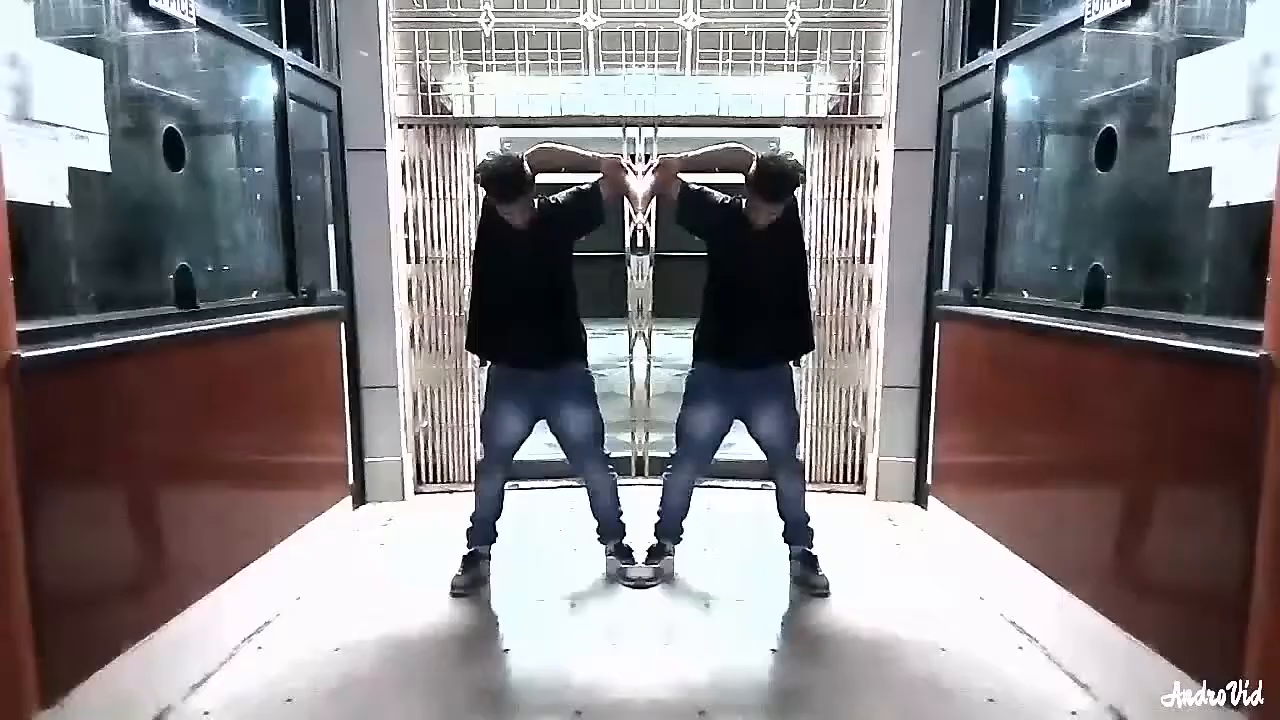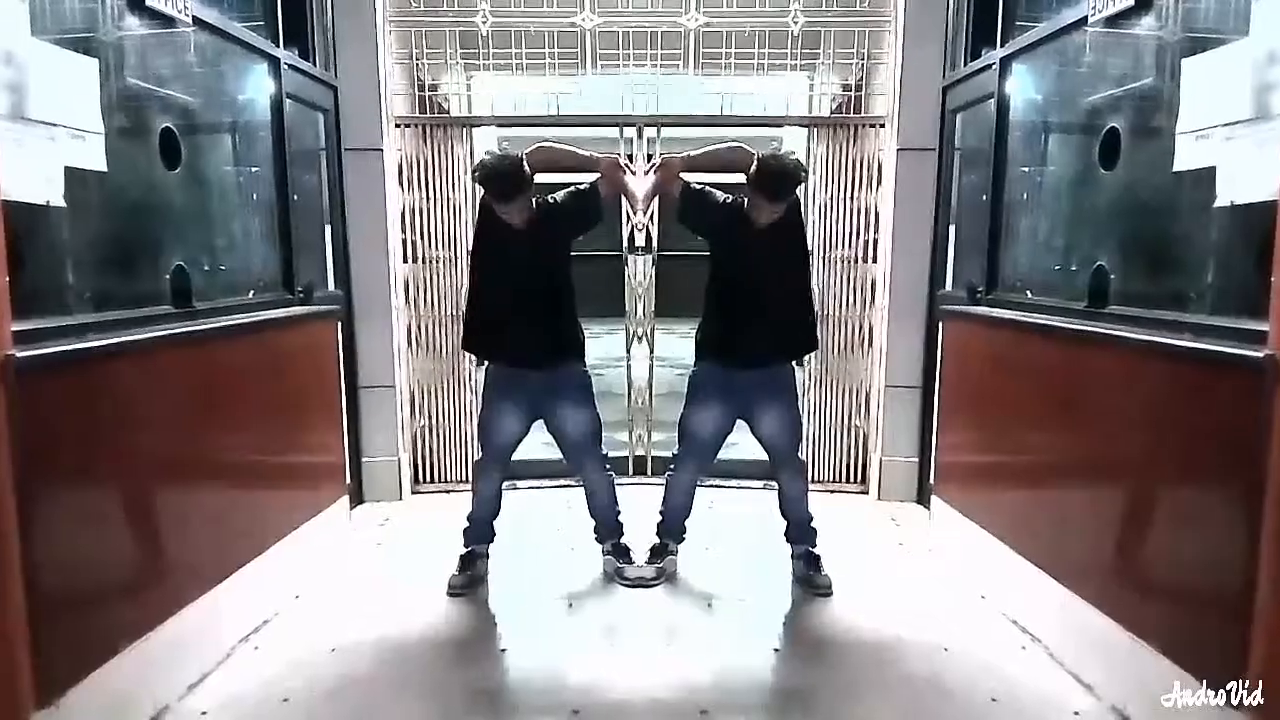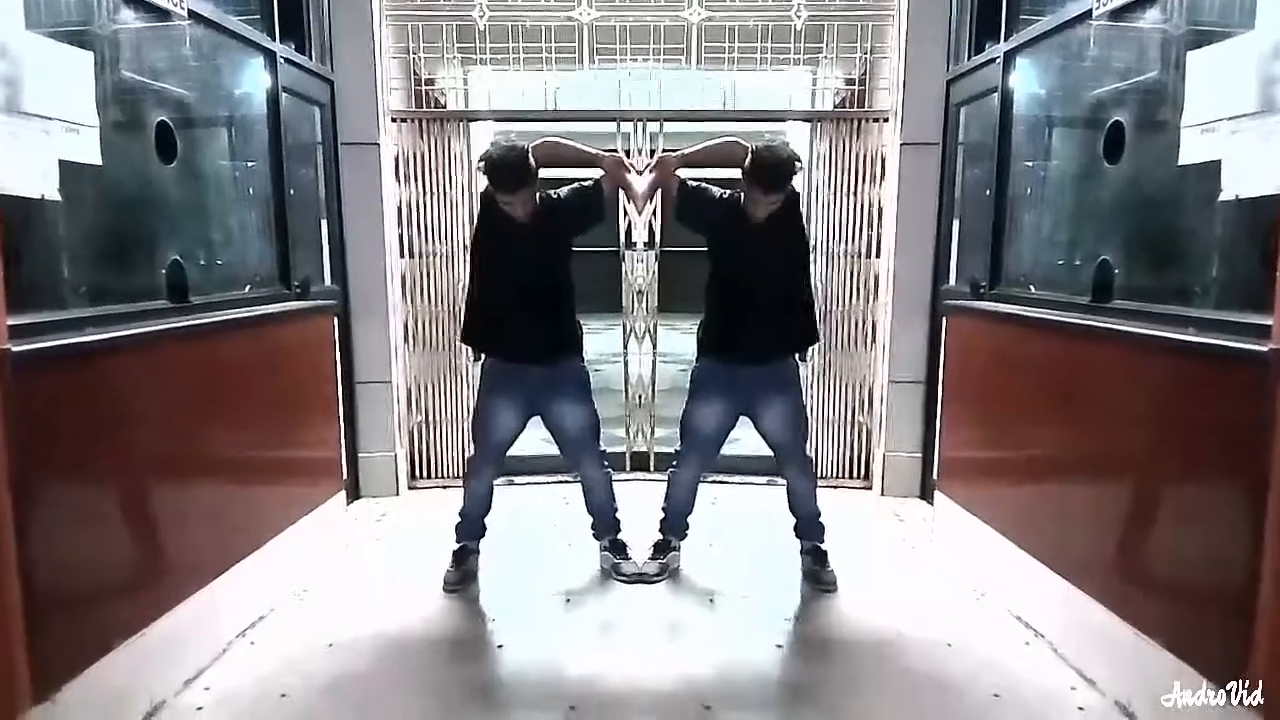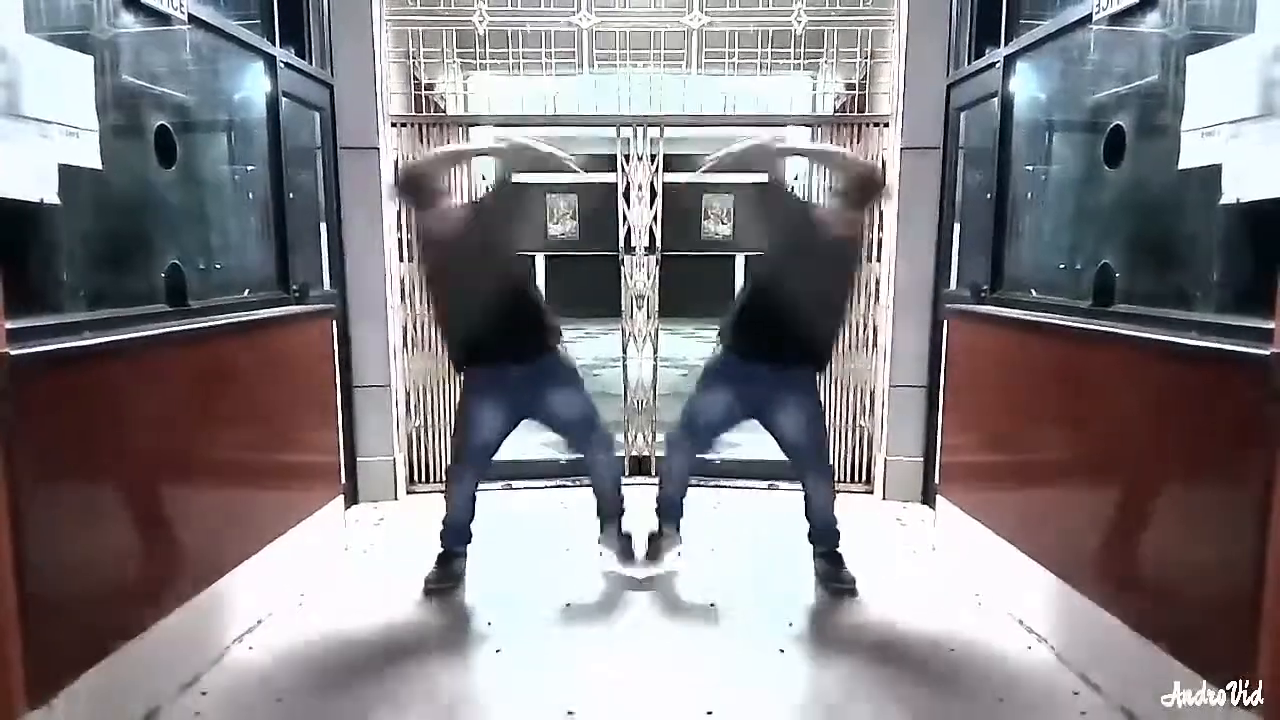
dt=0.5s
person 1, frame 1
left shoulder: (559, 214)
right shoulder: (490, 215)
left elbow: (614, 184)
right elbow: (536, 155)
left wrist: (607, 166)
right wrist: (597, 161)
left hip: (566, 370)
right hip: (510, 373)
left knee: (595, 465)
right knee: (493, 466)
left ankle: (615, 546)
right ankle: (478, 553)
person 1, frame 2
left shoulder: (557, 213)
right shoulder: (488, 215)
left elbow: (611, 183)
right elbow: (535, 154)
left wrist: (604, 165)
right wrist: (594, 160)
left hip: (564, 370)
right hip: (507, 372)
left knee: (592, 464)
right knee: (490, 466)
left ankle: (613, 545)
right ankle: (475, 552)
person 1, frame 3
left shoulder: (559, 209)
right shoulder: (489, 208)
left elbow: (614, 177)
right elbow: (541, 148)
left wrist: (611, 165)
right wrist: (600, 159)
left hip: (561, 366)
right hip: (504, 368)
left knee: (590, 461)
right knee: (484, 462)
left ankle: (610, 543)
right ankle: (467, 548)
person 1, frame 4
left shoulder: (489, 215)
right shoulder: (432, 239)
left hip: (542, 361)
right hip: (488, 373)
left knee: (596, 443)
right knee: (465, 469)
left ankle: (612, 528)
right ankle: (452, 553)
person 2, frame 1
left shoulder: (789, 216)
right shoulder: (720, 213)
left elbow: (744, 156)
right elbow: (666, 178)
left wrist: (681, 162)
right wrist: (668, 168)
left hip: (770, 372)
right hip: (713, 369)
left knee: (787, 467)
right knee: (685, 465)
left ankle: (801, 552)
right ankle: (664, 546)
person 2, frame 2
left shoulder: (791, 213)
right shoulder: (722, 213)
left elbow: (746, 156)
right elbow: (668, 178)
left wrist: (684, 160)
right wrist: (671, 167)
left hip: (772, 372)
right hip: (715, 370)
left knee: (789, 467)
right knee: (687, 465)
left ankle: (804, 552)
right ankle: (666, 545)
person 2, frame 3
left shoulder: (790, 206)
right shoulder: (719, 208)
left elbow: (740, 149)
right elbow: (665, 173)
left wrist: (679, 159)
right wrist: (660, 172)
left hip: (775, 367)
right hip: (718, 365)
left knee: (796, 462)
right knee: (690, 461)
left ankle: (812, 548)
right ankle: (669, 542)
person 2, frame 4
left shoulder: (848, 242)
right shoulder: (791, 216)
left hip: (792, 374)
right hip: (737, 361)
left knee: (814, 469)
right knee: (684, 442)
left ankle: (827, 552)
right ankle: (667, 528)
